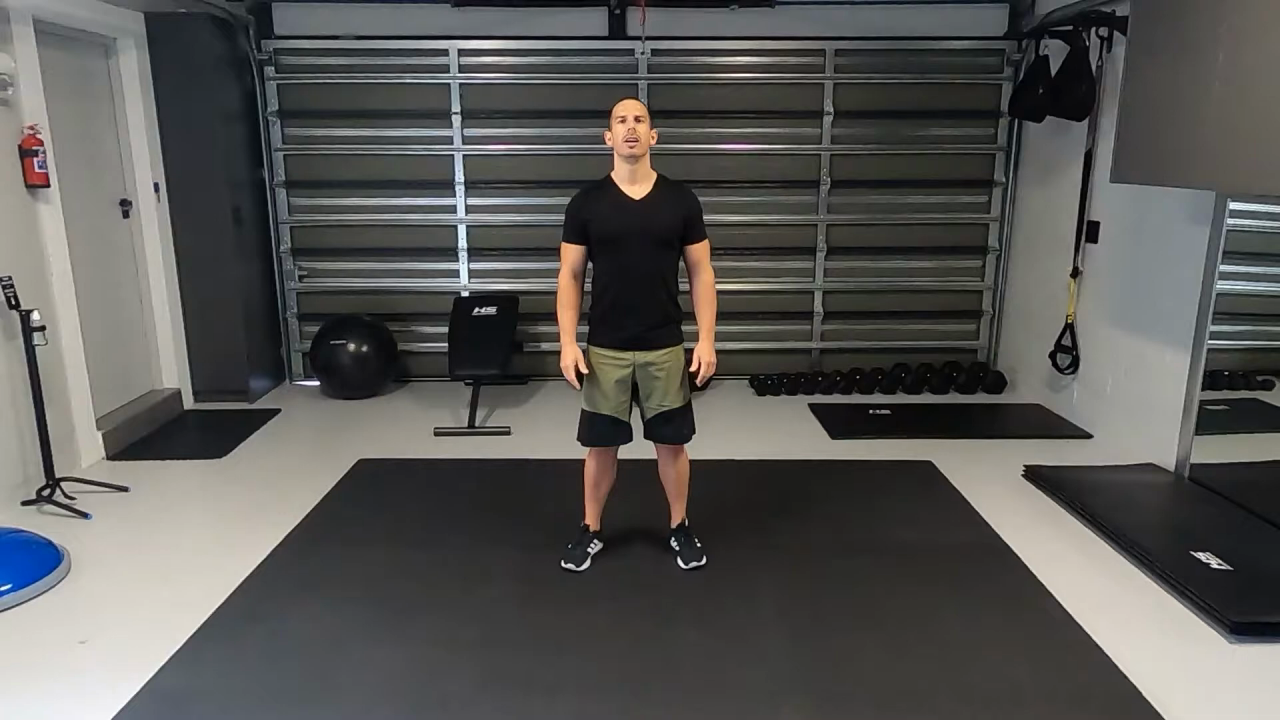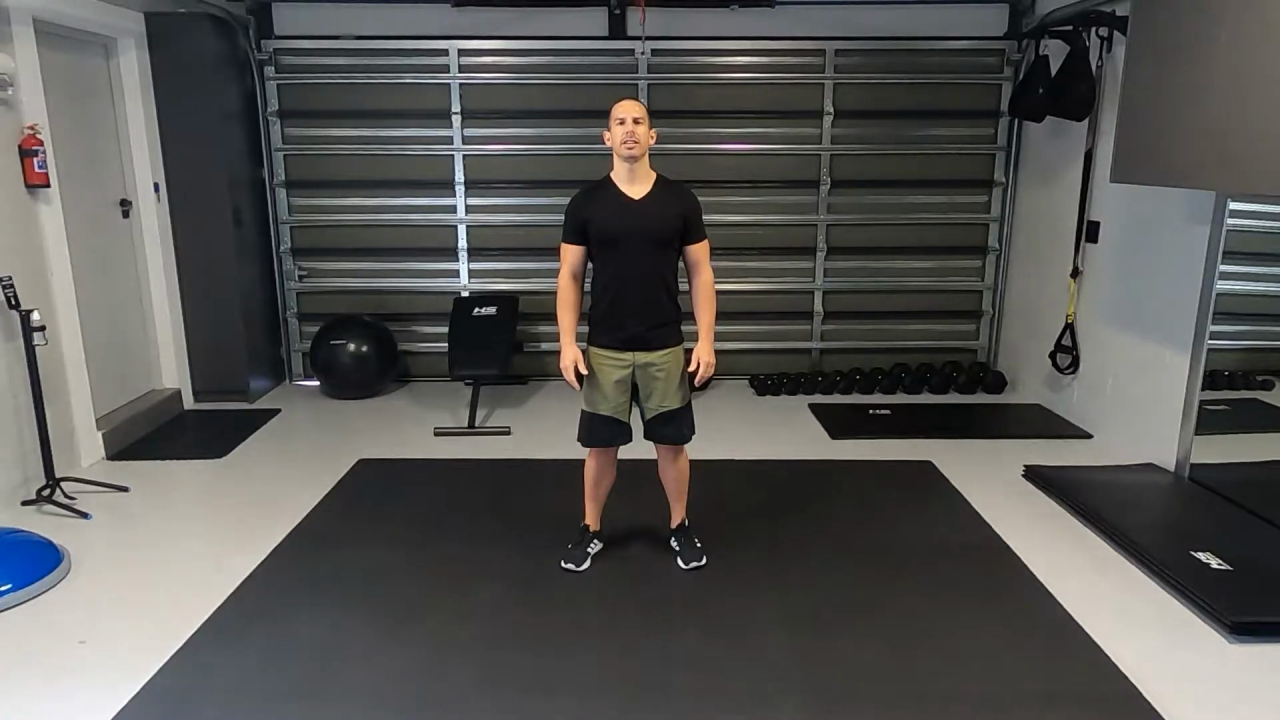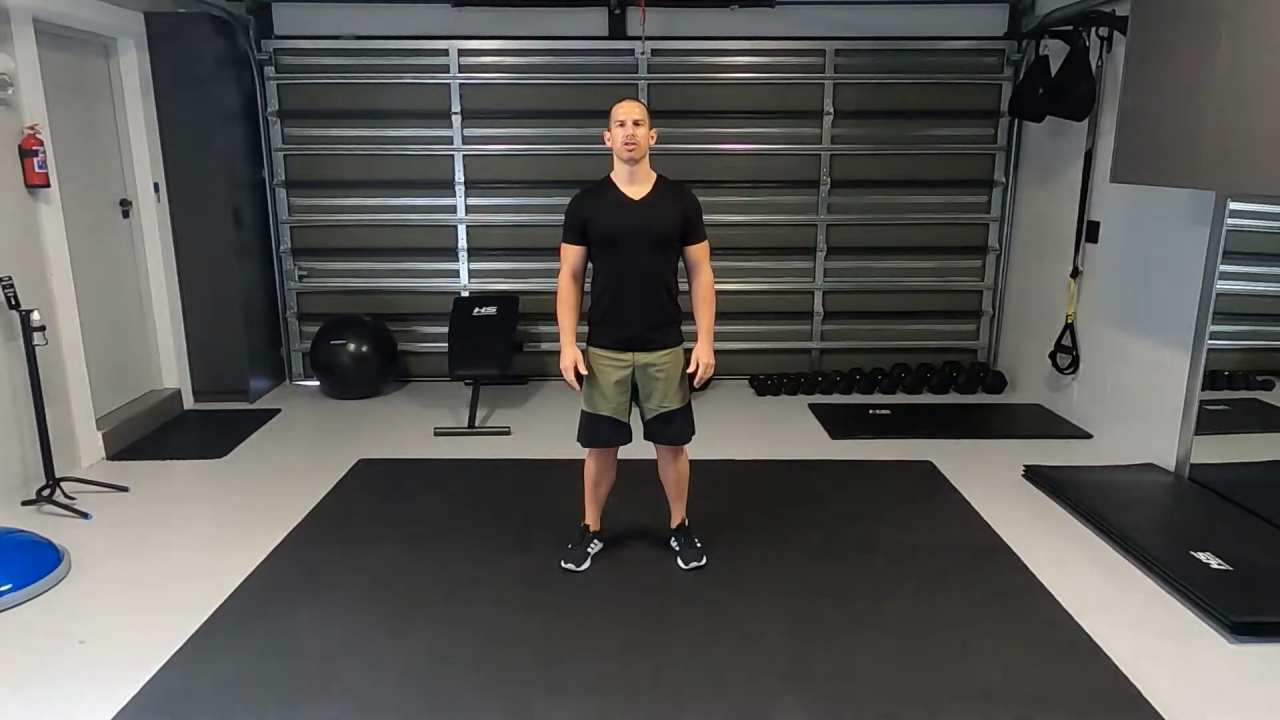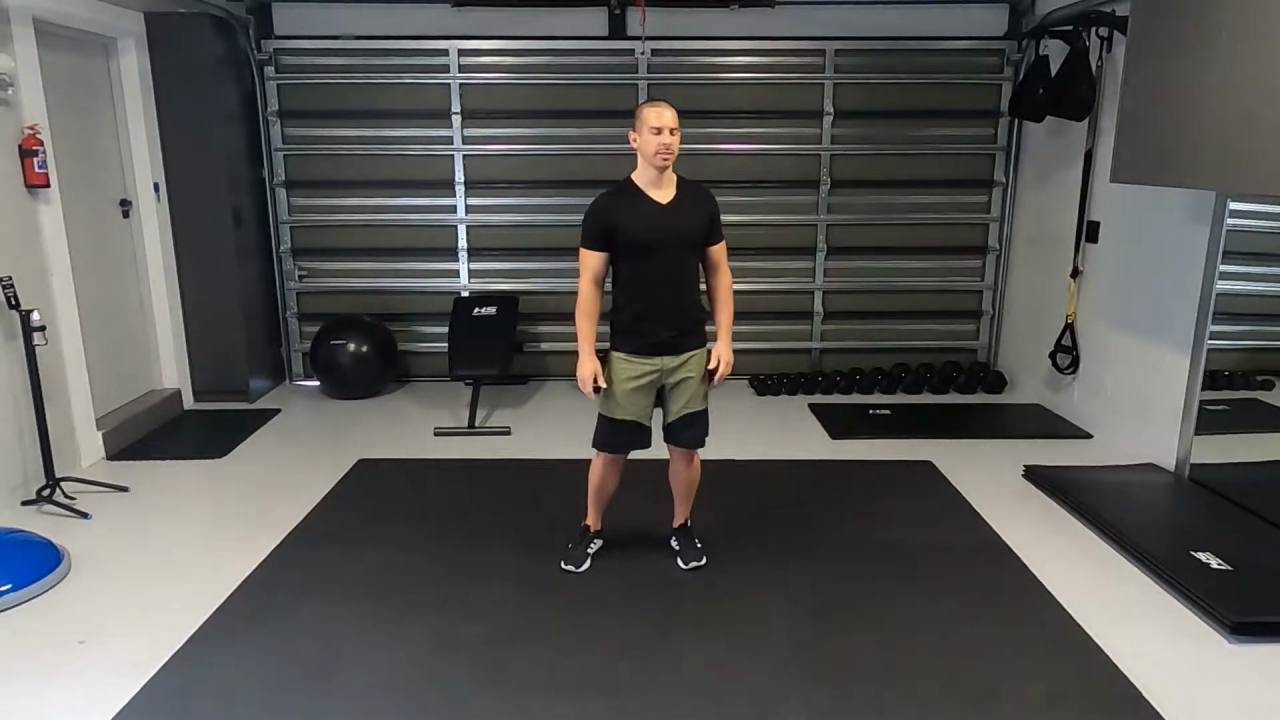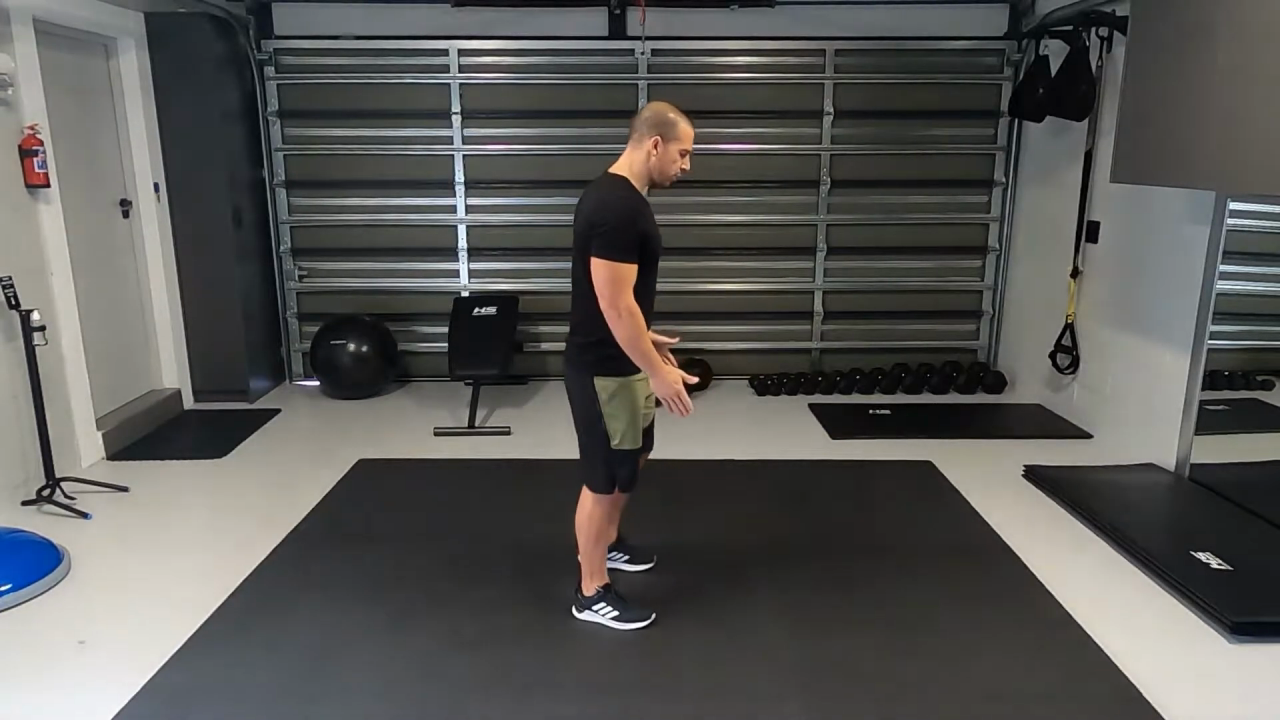
dt=1s
person 1, frame 1
left shoulder: (680, 199)
right shoulder: (587, 203)
left elbow: (701, 272)
right elbow: (570, 275)
left wrist: (706, 338)
right wrist: (568, 342)
left hip: (665, 347)
right hip: (605, 348)
left knee: (671, 442)
right knee: (601, 444)
left ankle: (679, 527)
right ankle: (590, 530)
person 1, frame 2
left shoulder: (680, 199)
right shoulder: (586, 202)
left elbow: (700, 272)
right elbow: (569, 276)
left wrist: (705, 340)
right wrist: (567, 343)
left hip: (665, 347)
right hip: (604, 349)
left knee: (672, 442)
right knee: (601, 444)
left ankle: (680, 527)
right ankle: (590, 530)
person 1, frame 3
left shoulder: (680, 199)
right shoulder: (587, 203)
left elbow: (700, 273)
right elbow: (570, 276)
left wrist: (705, 340)
right wrist: (568, 343)
left hip: (665, 347)
right hip: (604, 349)
left knee: (671, 442)
right knee: (601, 444)
left ankle: (680, 527)
right ankle: (590, 530)
person 1, frame 4
left shoulder: (701, 201)
right shoulder: (609, 207)
left elbow: (718, 272)
right elbow: (590, 284)
left wrist: (723, 338)
right wrist: (586, 353)
left hip: (689, 352)
right hip: (628, 355)
left knee: (685, 448)
right knee: (612, 449)
left ankle: (681, 528)
right ankle: (591, 529)
person 1, frame 5
left shoulder: (613, 195)
right shoulder: (620, 210)
right elbow: (615, 305)
left wrist: (647, 340)
right wrist: (658, 372)
left hip: (616, 359)
right hip: (604, 367)
left knee: (624, 464)
right knee: (606, 479)
left ankle: (605, 545)
right ankle: (592, 593)
